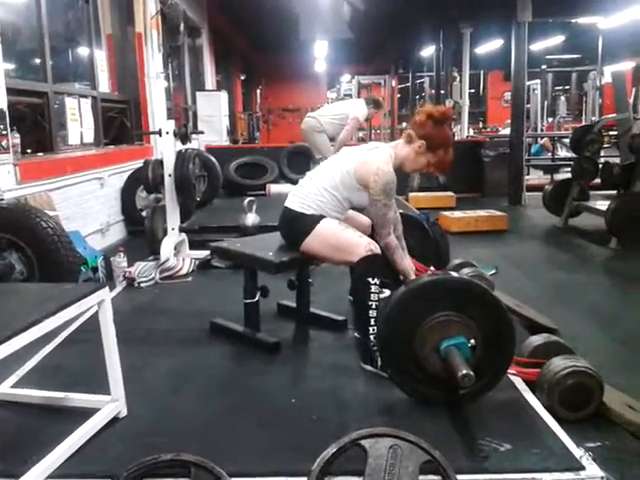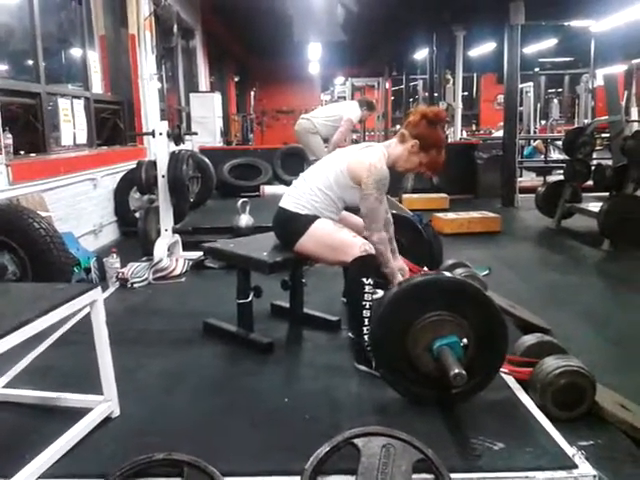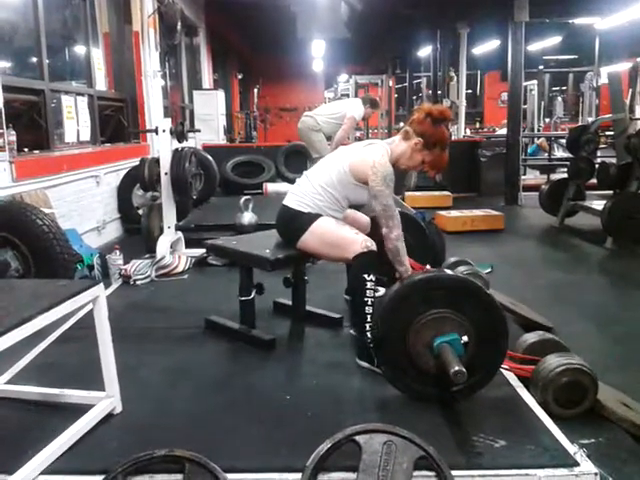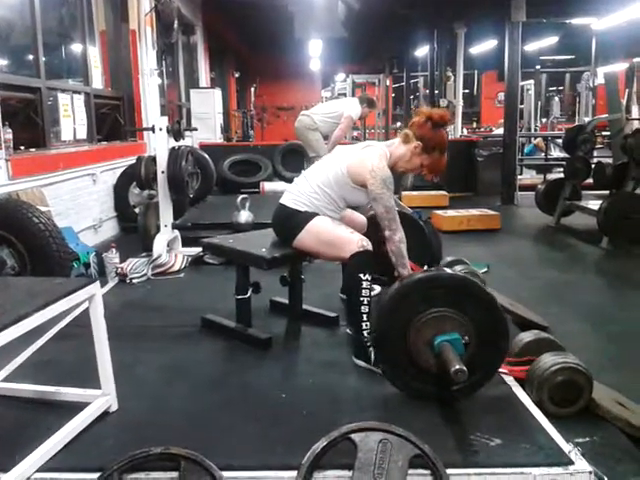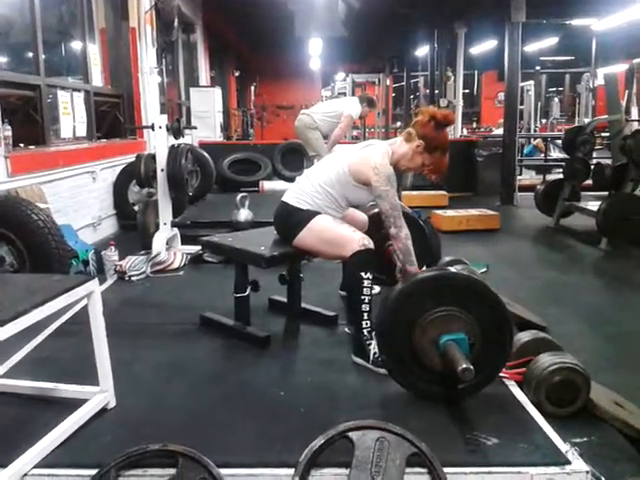
dt=0.3s
person 1, frame 1
left shoulder: (382, 152)
right shoulder: (382, 169)
left elbow: (392, 217)
right elbow: (386, 236)
left wrist: (405, 258)
right wrist: (409, 276)
left hip: (312, 210)
right hip: (300, 218)
left knee: (371, 230)
right knee: (368, 252)
left ankle: (363, 303)
right ankle: (371, 352)
person 1, frame 2
left shoulder: (376, 152)
right shoulder: (376, 166)
left elbow: (382, 215)
right elbow: (375, 233)
left wrist: (396, 257)
right wrist: (396, 279)
left hip: (306, 210)
right hip: (294, 218)
left knee: (362, 231)
right knee: (362, 251)
left ankle: (357, 299)
right ankle: (365, 352)
person 1, frame 3
left shoulder: (378, 149)
right shoulder: (380, 164)
left elbow: (389, 218)
right elbow: (391, 229)
left wrist: (403, 263)
right wrist: (407, 279)
left hip: (309, 208)
right hip: (297, 217)
left knee: (368, 227)
right knee: (364, 249)
left ankle: (357, 292)
right ankle: (368, 349)
person 1, frame 4
left shoulder: (378, 151)
right shoulder: (377, 167)
left elbow: (386, 223)
right elbow: (392, 231)
left wrist: (402, 267)
left hip: (306, 208)
right hip: (293, 216)
left knee: (365, 226)
right knee: (360, 248)
left ankle: (354, 289)
right ankle: (364, 348)
person 1, frame 5
left shoulder: (379, 150)
right shoulder: (380, 165)
left elbow: (389, 220)
right elbow: (397, 228)
left wrist: (396, 255)
right wrist: (415, 278)
left hip: (306, 206)
right hip: (295, 214)
left knee: (366, 225)
right knee: (361, 247)
left ankle: (352, 287)
right ankle: (364, 346)
